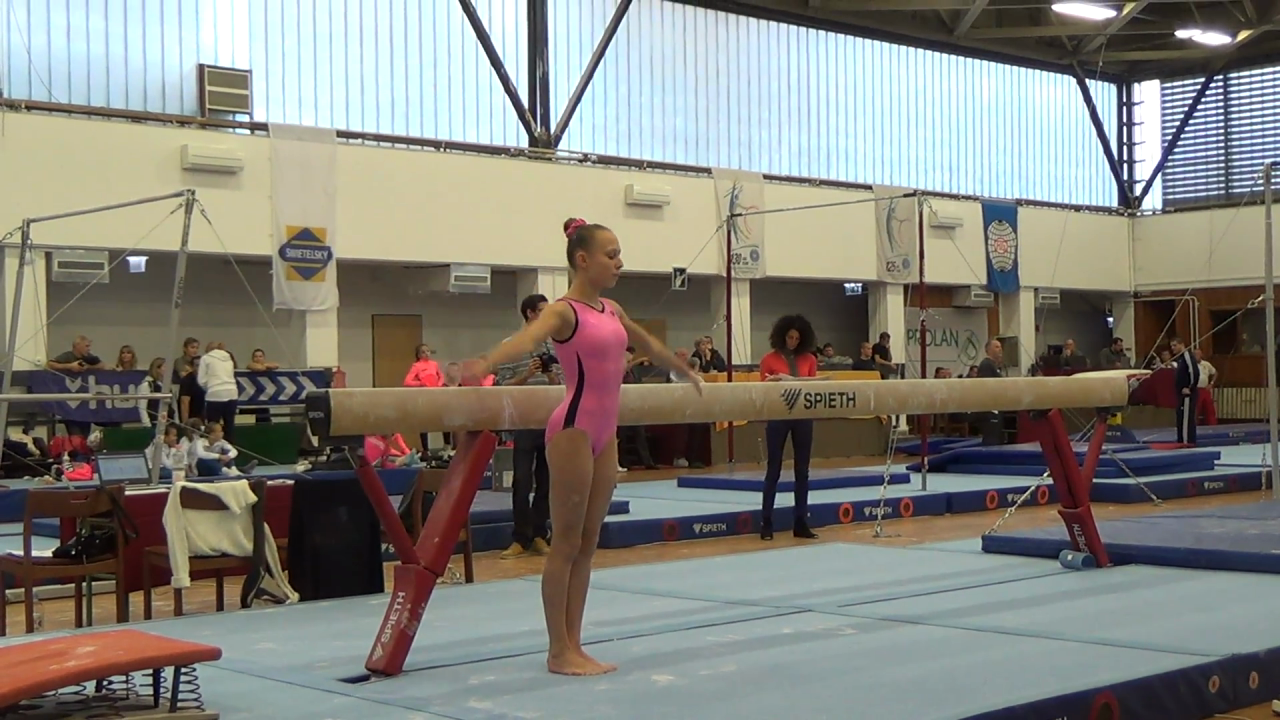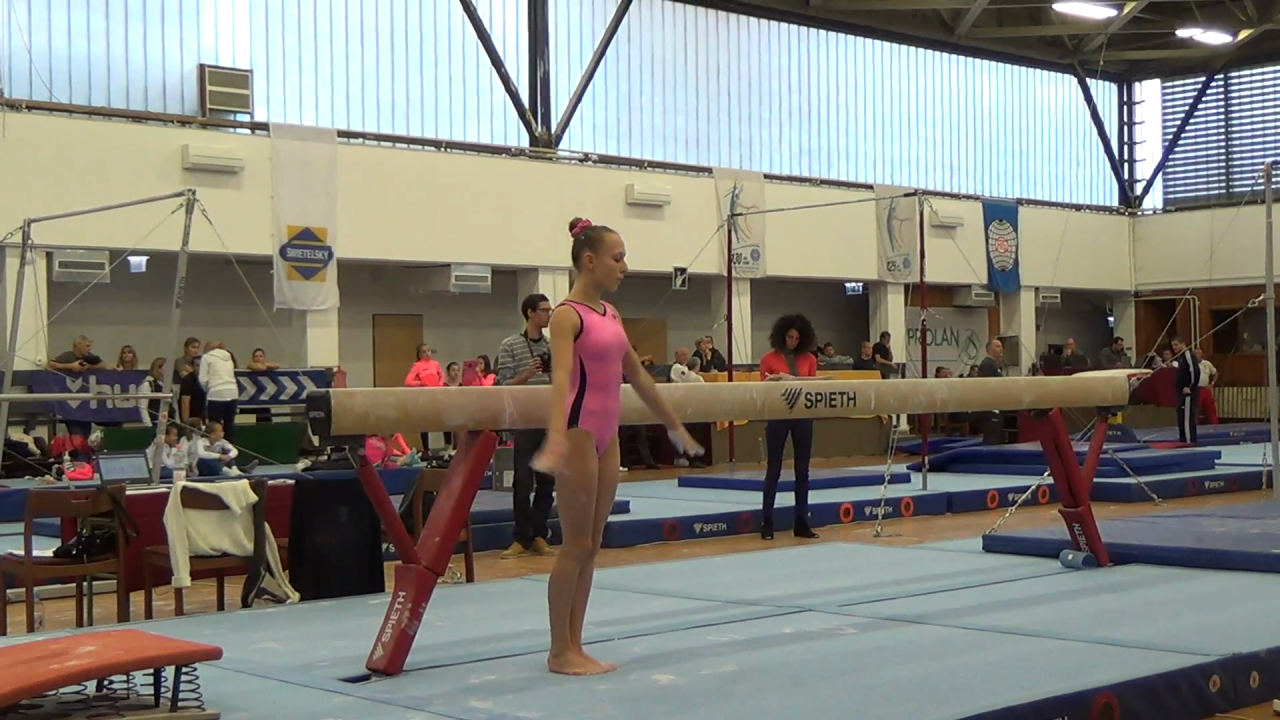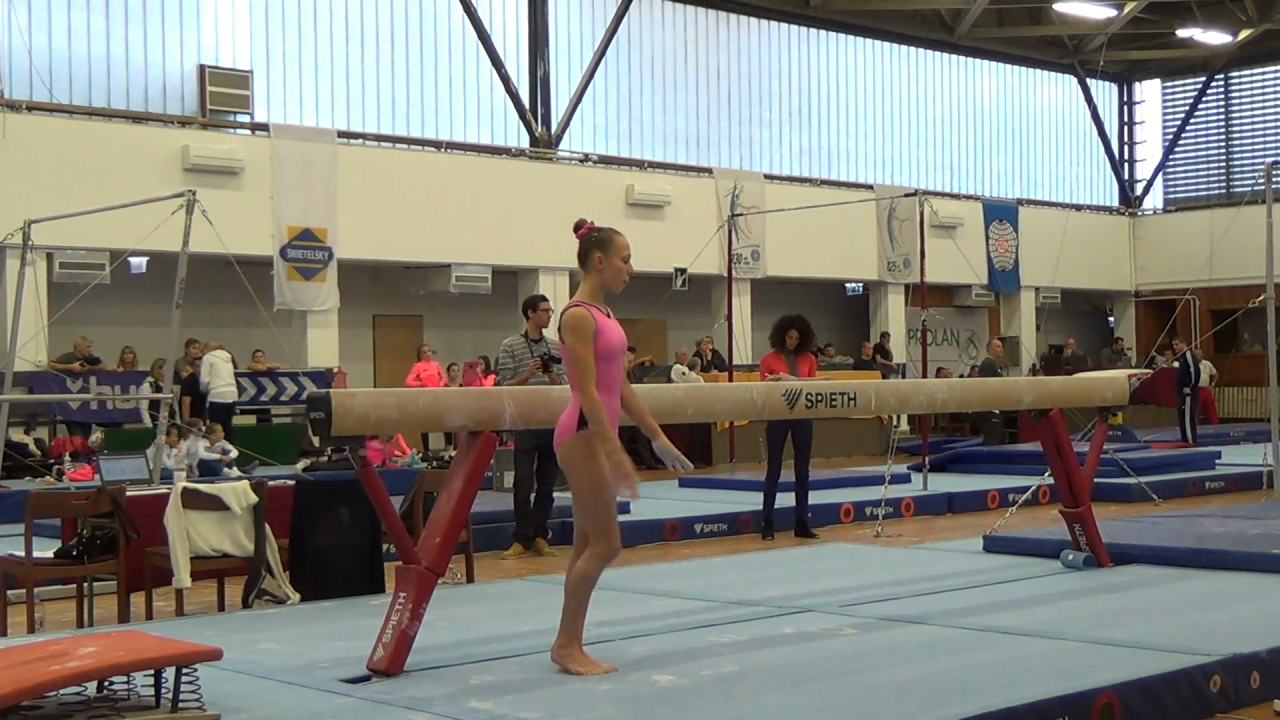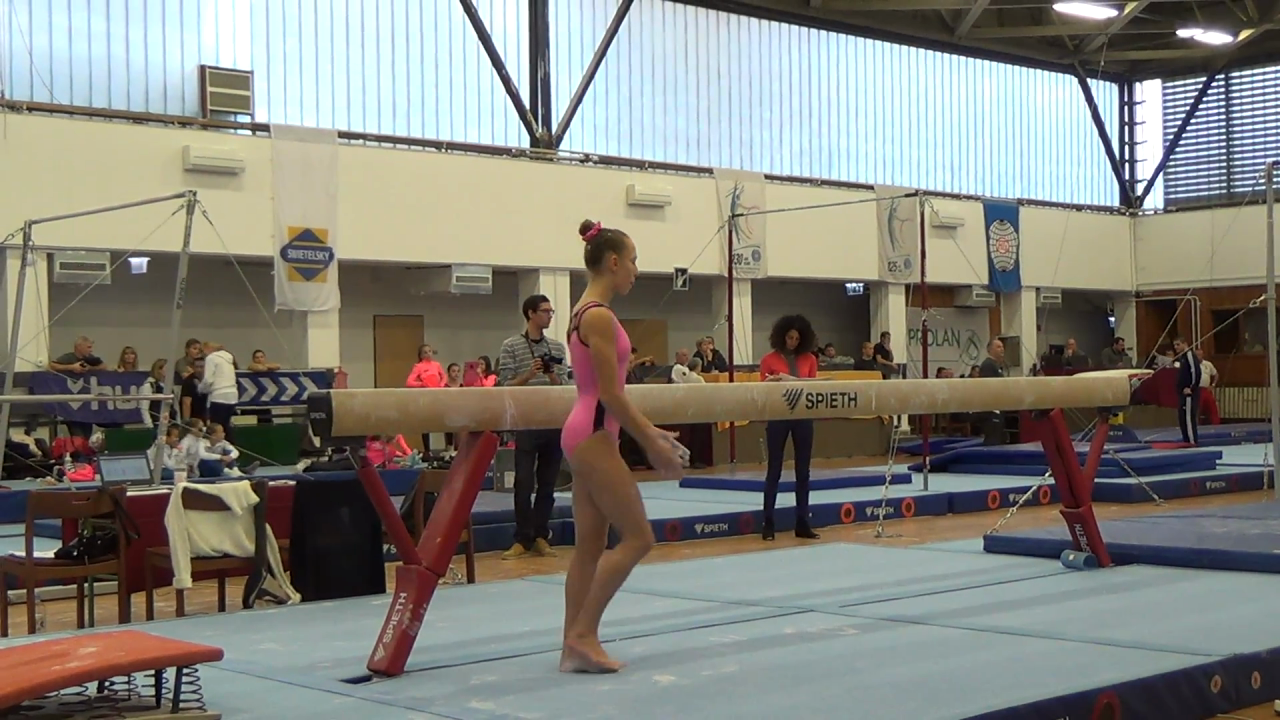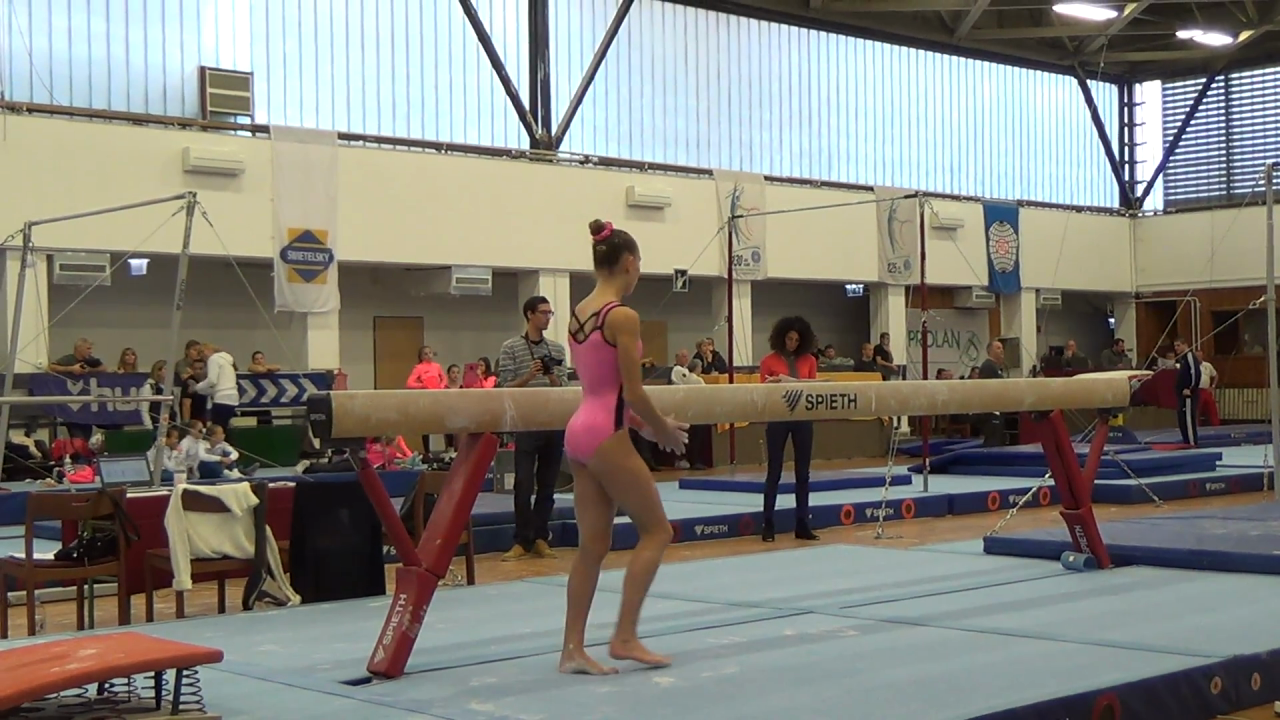
dt=0.1s
person 1, frame 1
left shoulder: (611, 310)
right shoulder: (562, 311)
left elbow: (651, 346)
right elbow: (525, 339)
left wrist: (685, 368)
right wrist: (485, 363)
left hip: (604, 435)
right hip: (574, 432)
left knee: (586, 543)
right knee: (567, 544)
left ankle: (572, 644)
right ankle: (560, 650)
person 1, frame 2
left shoulder: (606, 313)
right shoulder: (567, 314)
left elbow: (636, 375)
right elbow: (560, 380)
left wrist: (674, 426)
right wrist: (554, 441)
left hip: (603, 435)
right hip: (578, 433)
left knee: (589, 545)
right knee: (576, 544)
left ankle: (572, 645)
right ankle: (561, 649)
person 1, frame 3
left shoulder: (599, 314)
right shoulder: (580, 315)
left elbow: (618, 388)
right elbow: (587, 392)
left wrist: (657, 438)
right wrist: (613, 456)
left hip: (597, 434)
right hip: (585, 435)
left knee: (589, 543)
right knee: (601, 544)
left ankle: (573, 644)
right ankle: (565, 644)
person 1, frame 4
left shoulder: (591, 314)
right shoulder: (599, 317)
right elbow: (611, 394)
left wrist: (651, 434)
right wrist: (652, 438)
left hip: (593, 435)
right hip: (593, 436)
left knee: (590, 545)
right knee: (638, 538)
left ankle: (576, 643)
right ankle: (583, 634)
person 1, frame 5
left shoulder: (579, 314)
right shoulder: (624, 317)
right elbow: (635, 392)
left wrist: (653, 422)
right wrist: (663, 427)
left hip: (580, 431)
right hip: (606, 436)
left knee: (593, 543)
right knee: (656, 531)
left ankle: (572, 647)
right ankle: (625, 636)
person 2, frame 1
left shoulder: (556, 347)
left elbow: (562, 387)
right elbow: (503, 386)
left wrist: (553, 376)
right wrist: (527, 375)
left knee: (545, 482)
right knee: (522, 483)
left ankle: (539, 536)
right ankle: (521, 538)
person 2, frame 2
right shoulder: (510, 345)
right elbow: (503, 385)
left wrist: (552, 375)
right wrist: (527, 374)
left knee: (546, 482)
right knee: (523, 483)
left ankle: (539, 536)
right ankle: (521, 538)
person 2, frame 3
left shoulder: (556, 347)
right shoulder: (510, 346)
left elbow: (563, 387)
right elbow: (504, 386)
left wrist: (553, 377)
right wrist: (528, 375)
left knee: (547, 483)
right knee: (523, 483)
left ankle: (540, 537)
right ankle: (522, 539)
person 2, frame 4
left shoulder: (557, 347)
right shoulder: (511, 346)
left elbow: (564, 388)
right elbow: (505, 386)
left wrist: (553, 377)
right wrist: (528, 375)
left knee: (548, 483)
right knee: (524, 484)
left ankle: (540, 537)
right ankle: (523, 539)
person 2, frame 5
left shoulder: (557, 348)
right shoulder: (511, 347)
left elbow: (564, 389)
right elbow: (505, 387)
left wrist: (553, 378)
right wrist: (528, 376)
left knee: (547, 485)
right knee: (523, 485)
left ankle: (540, 538)
right ankle: (522, 541)
person 3, frame 1
left shoulder: (809, 359)
right shoulder: (769, 360)
right wrist: (772, 382)
left hip: (803, 416)
right hip: (778, 416)
left knee: (802, 470)
right knee: (774, 470)
left ankle: (801, 523)
right ankle: (766, 523)
person 3, frame 2
left shoulder: (809, 359)
right shoulder: (769, 359)
right wrist: (772, 381)
left hip: (803, 416)
right hip: (778, 416)
left knee: (802, 470)
right knee: (773, 469)
left ankle: (801, 522)
right ankle: (767, 523)
person 3, frame 3
left shoulder: (809, 359)
right shoulder: (769, 360)
right wrist: (772, 382)
left hip: (802, 416)
right hip: (778, 417)
left knee: (802, 471)
right knee: (774, 470)
left ankle: (801, 523)
right ankle: (767, 523)
person 3, frame 4
left shoulder: (809, 359)
right shoulder: (769, 360)
right wrist: (772, 382)
left hip: (803, 417)
right hip: (778, 417)
left knee: (803, 471)
right knee: (774, 470)
left ankle: (802, 523)
right ankle: (768, 523)
person 3, frame 5
left shoulder: (809, 360)
right shoulder: (769, 361)
right wrist: (771, 383)
left hip: (803, 418)
right hip: (778, 418)
left knee: (803, 472)
right knee: (774, 472)
left ankle: (802, 524)
right ankle: (768, 525)
